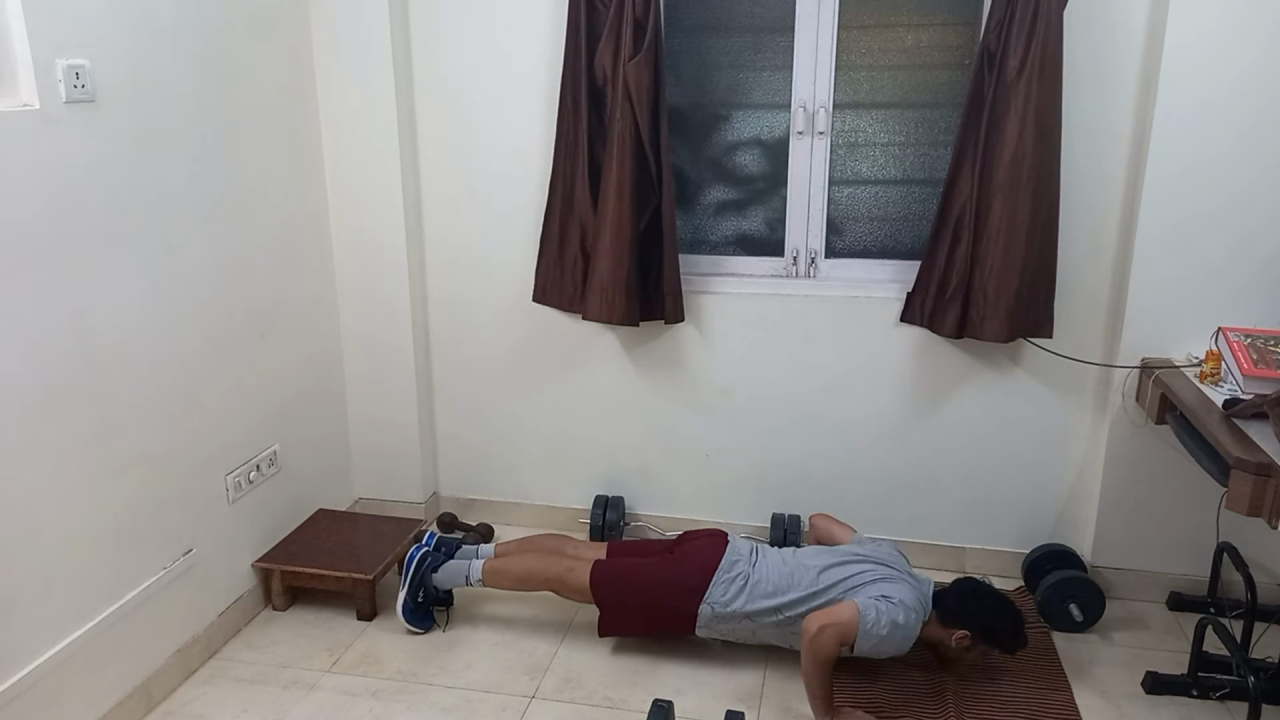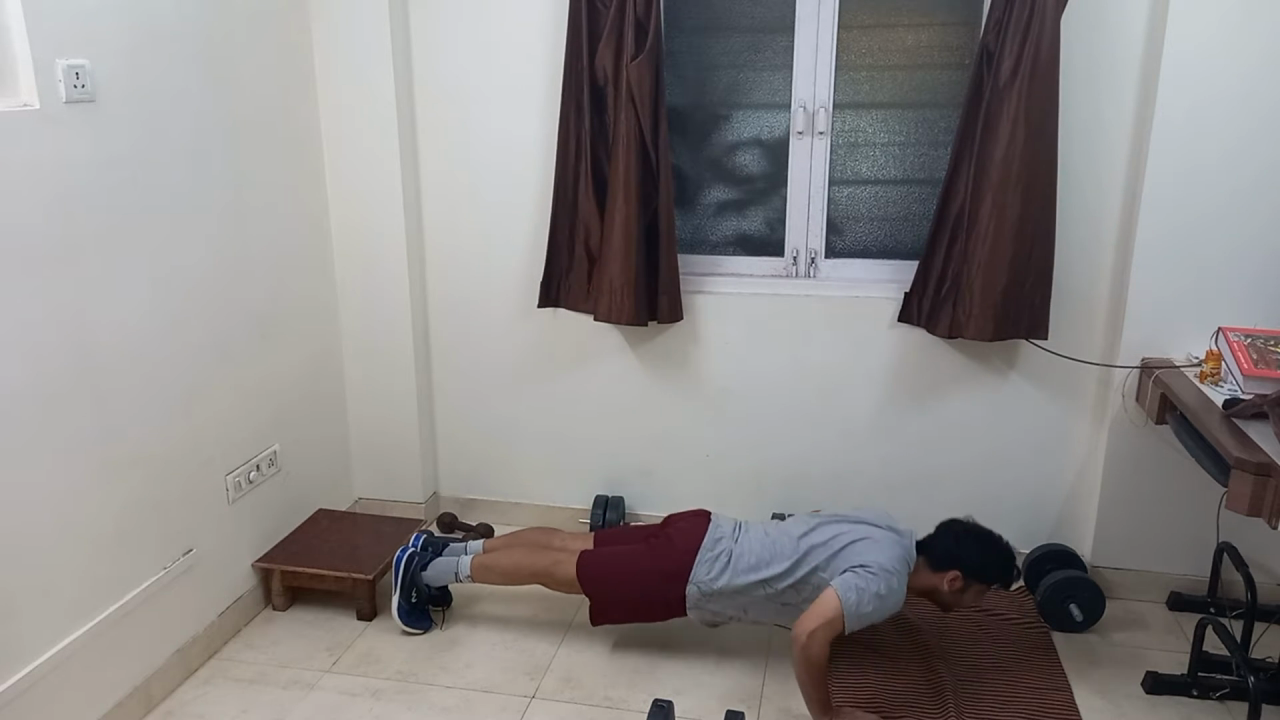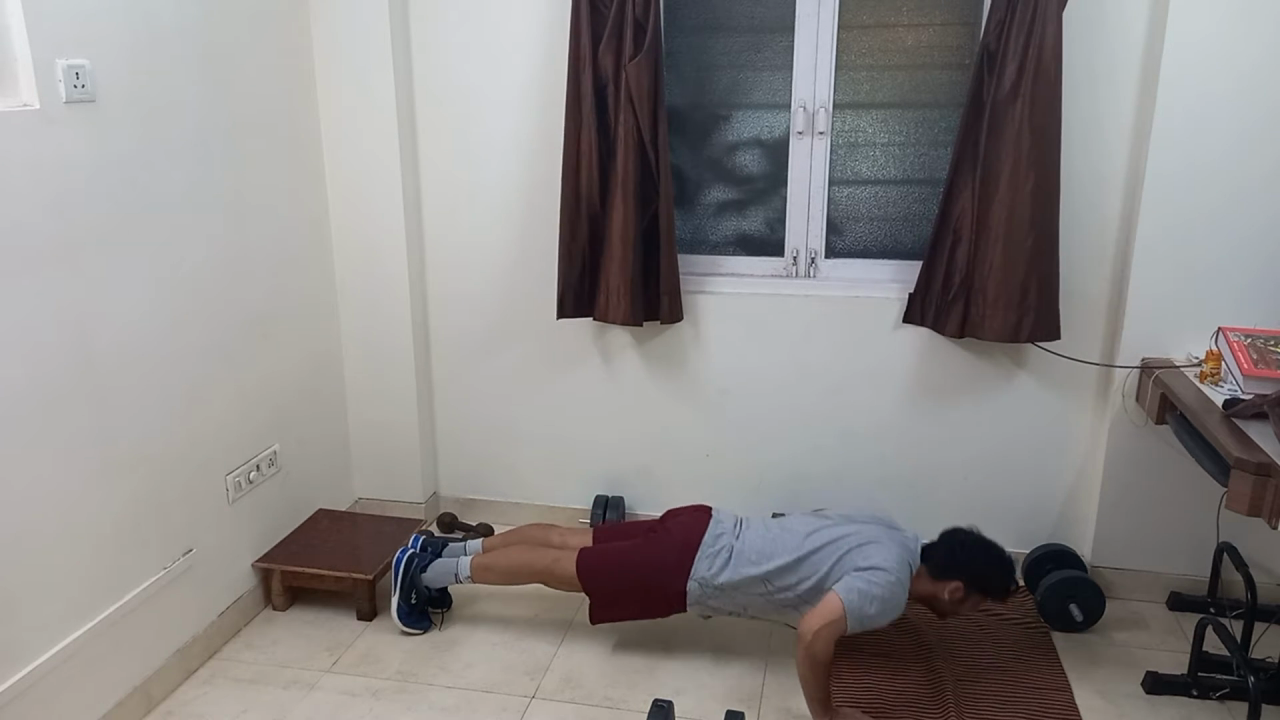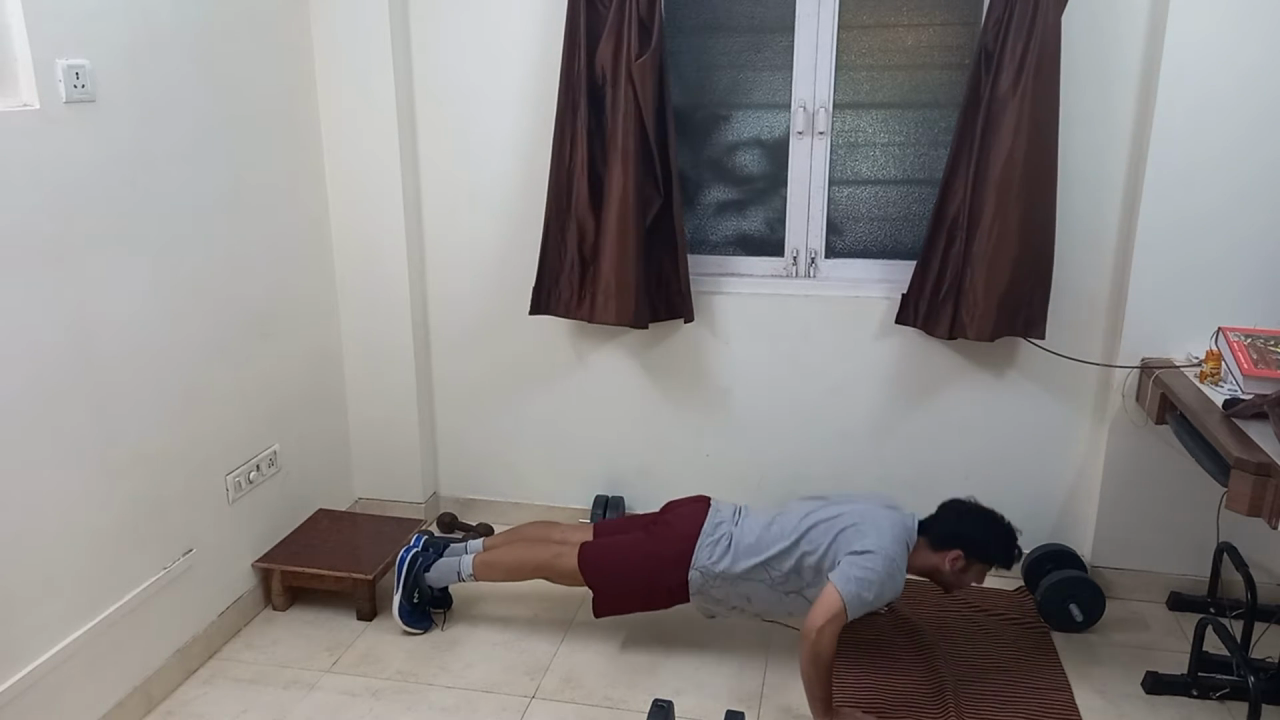
dt=1s
person 1, frame 1
left shoulder: (893, 564)
right shoulder: (900, 620)
left elbow: (820, 522)
right elbow: (817, 631)
left hip: (719, 557)
right hip: (707, 593)
left knee: (582, 555)
right knee: (571, 578)
left ankle: (454, 552)
right ankle: (442, 570)
person 1, frame 2
left shoulder: (891, 532)
right shoulder: (885, 582)
right elbow: (807, 633)
left hip: (705, 536)
right hip: (693, 577)
left knee: (569, 544)
right knee: (559, 569)
left ankle: (446, 550)
right ankle: (433, 569)
person 1, frame 3
left shoulder: (890, 536)
right shoulder: (888, 586)
right elbow: (813, 634)
left hip: (704, 531)
right hip: (693, 570)
left knee: (567, 540)
right knee: (559, 569)
left ankle: (444, 550)
right ankle: (430, 569)
person 1, frame 4
left shoulder: (890, 518)
right shoulder: (886, 563)
right elbow: (816, 630)
left wrist: (847, 596)
left hip: (706, 523)
right hip: (694, 562)
left knee: (569, 538)
right knee: (560, 563)
left ankle: (445, 551)
right ankle: (435, 569)
